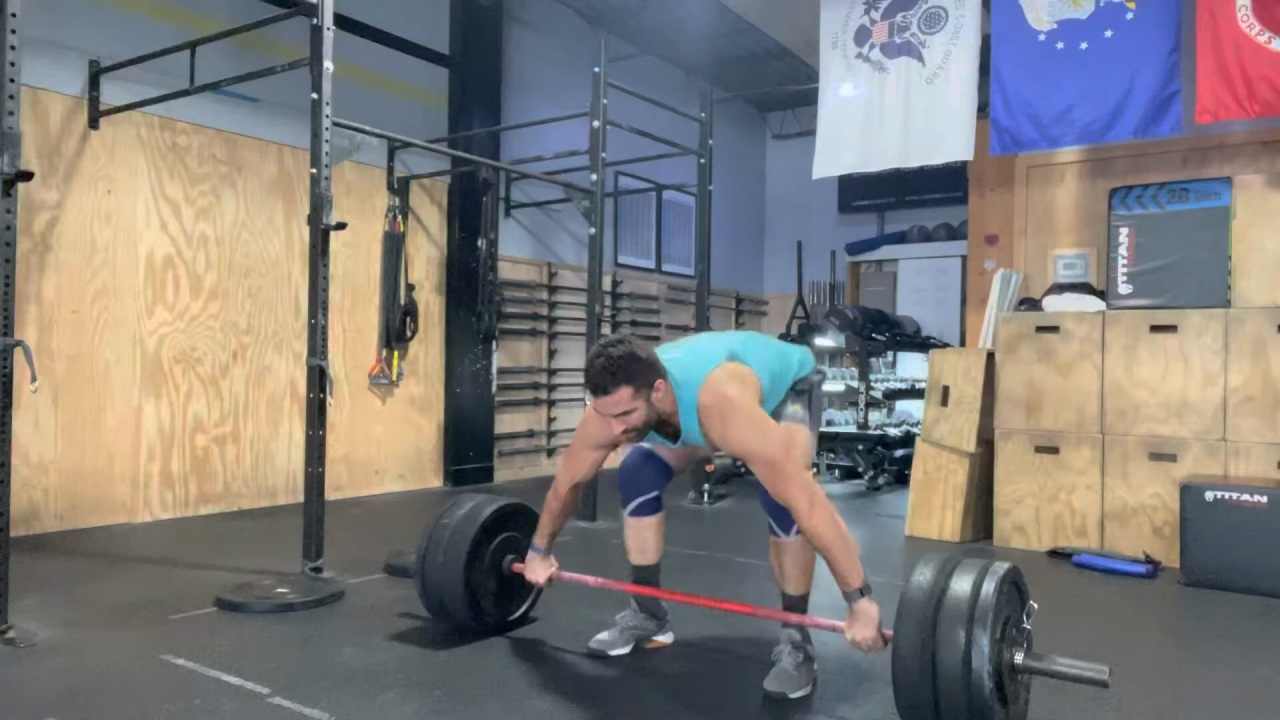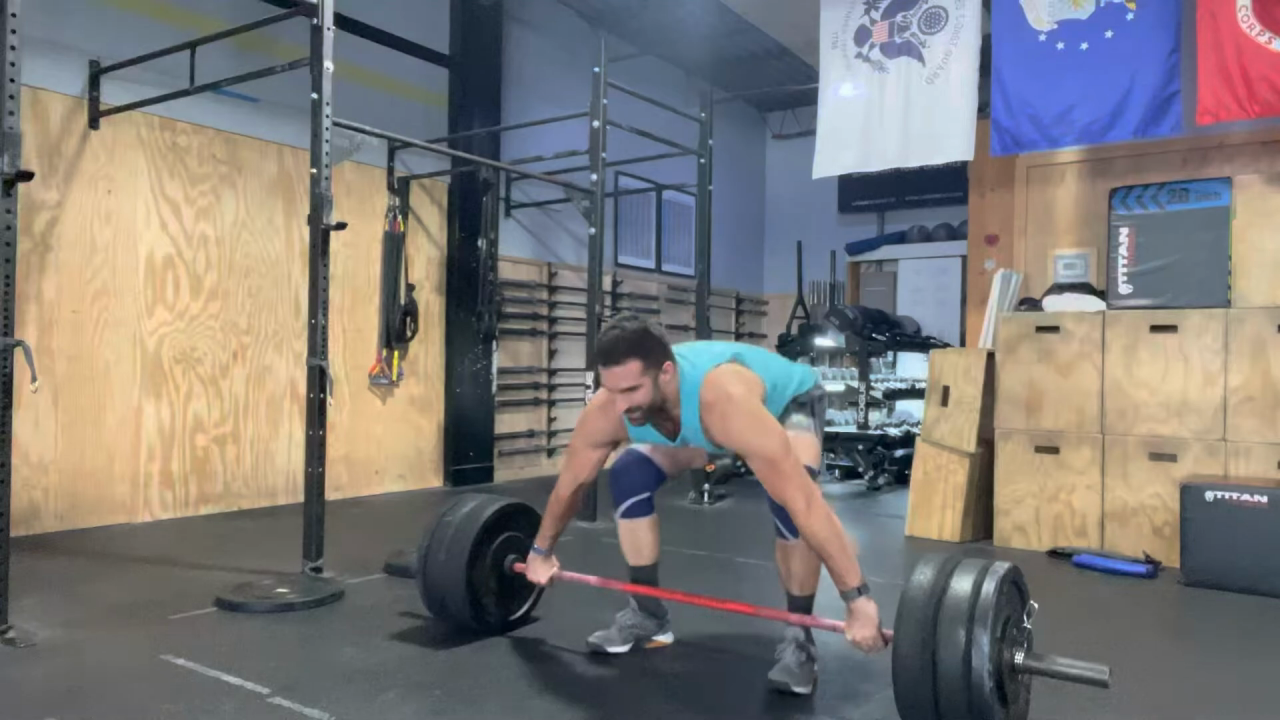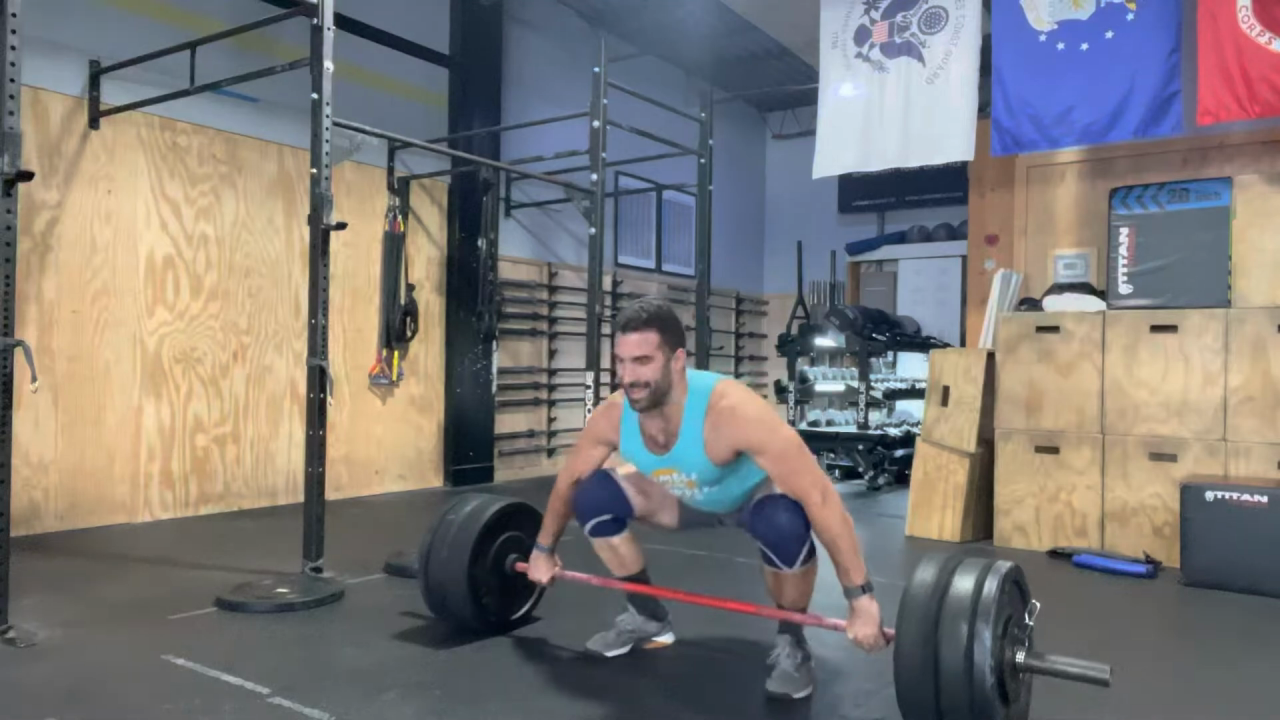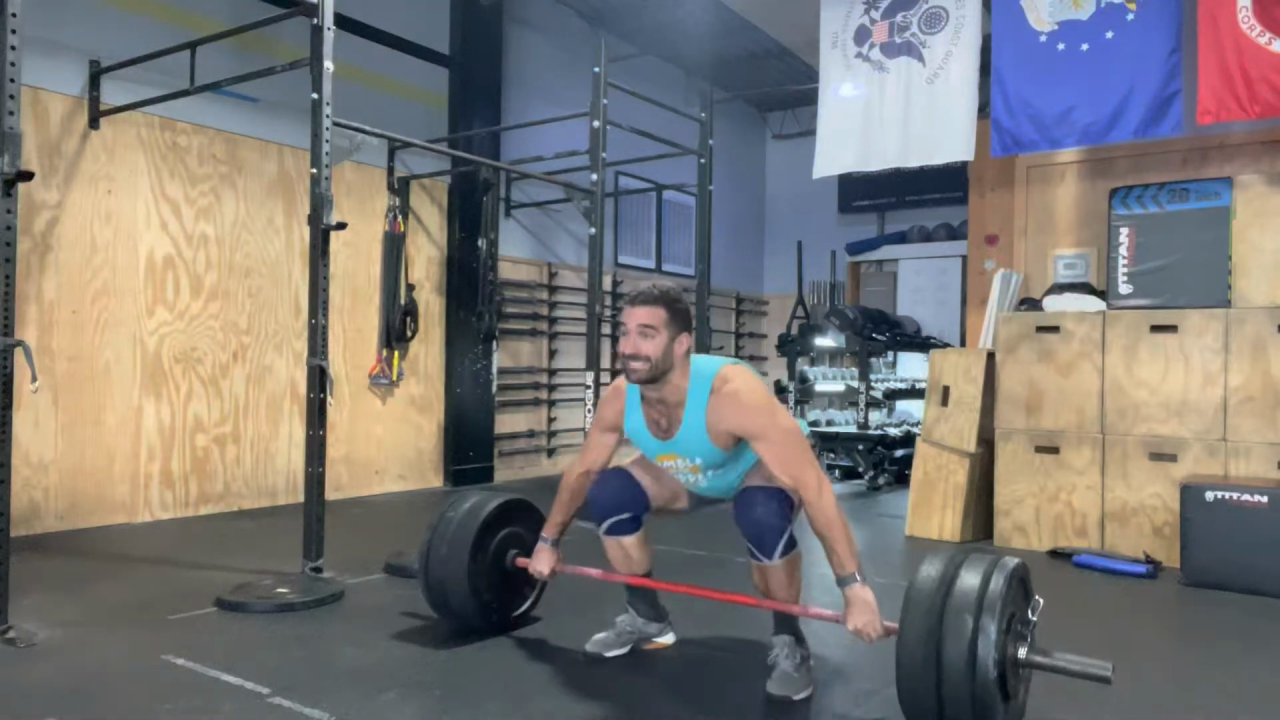
dt=0.3s
person 1, frame 1
left shoulder: (721, 403)
right shoulder: (612, 406)
left elbow: (807, 502)
right elbow: (569, 480)
left wrist: (860, 602)
right wrist: (540, 550)
left hip: (787, 384)
left knee: (782, 497)
right knee: (638, 477)
left ankle: (795, 640)
right ankle: (647, 615)
person 1, frame 2
left shoulder: (724, 399)
right shoulder: (606, 410)
left elbow: (804, 501)
right elbow: (571, 482)
left wrist: (858, 601)
right wrist: (541, 551)
left hip: (788, 400)
left knee: (787, 502)
right knee: (629, 478)
left ankle: (798, 639)
right ankle: (647, 615)
person 1, frame 3
left shoulder: (730, 409)
right shoulder: (614, 414)
left elbow: (818, 495)
right elbow: (571, 478)
left wrist: (860, 598)
right wrist: (544, 550)
left hip: (762, 486)
right hip: (690, 494)
left knee: (786, 524)
right knee: (592, 497)
left ankle: (791, 641)
right ankle: (647, 616)
person 1, frame 4
left shoulder: (732, 393)
right shoulder: (619, 398)
left elbow: (813, 485)
right elbow: (582, 470)
left wrist: (854, 589)
right wrist: (548, 542)
left hip: (764, 459)
right hip: (692, 472)
left knee: (763, 517)
right knee: (609, 494)
left ankle: (788, 643)
right ankle: (647, 619)
